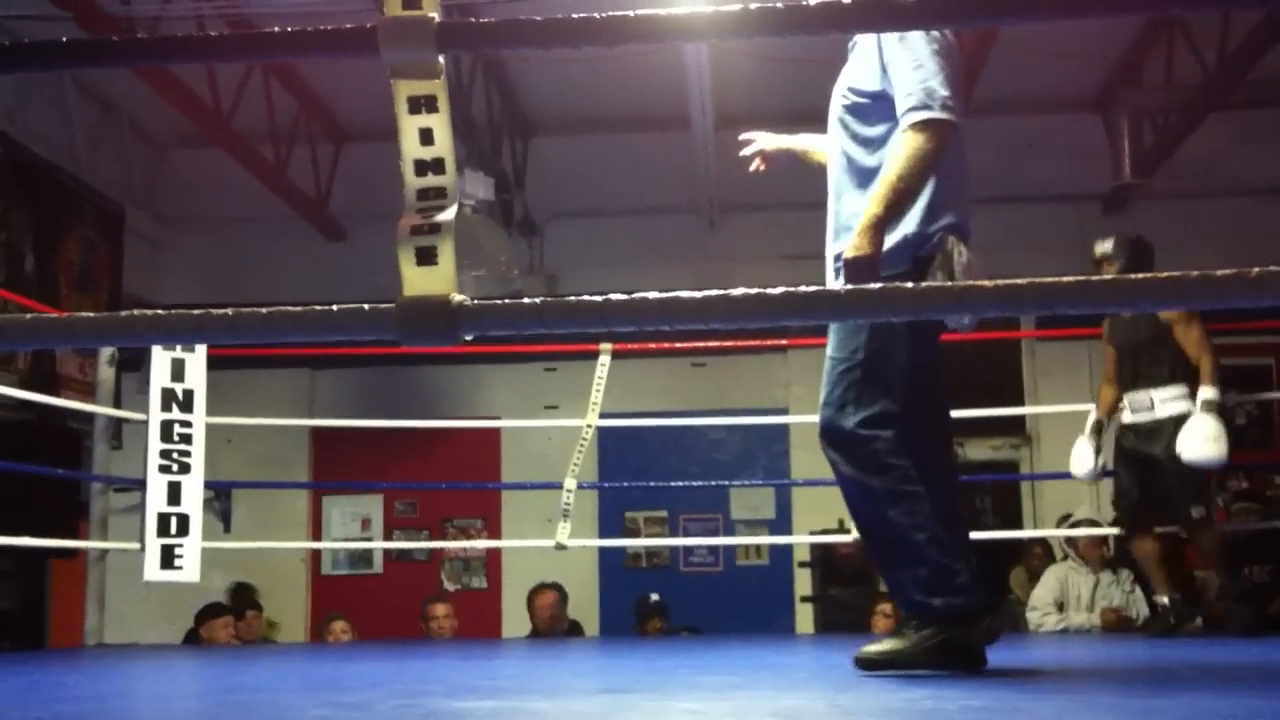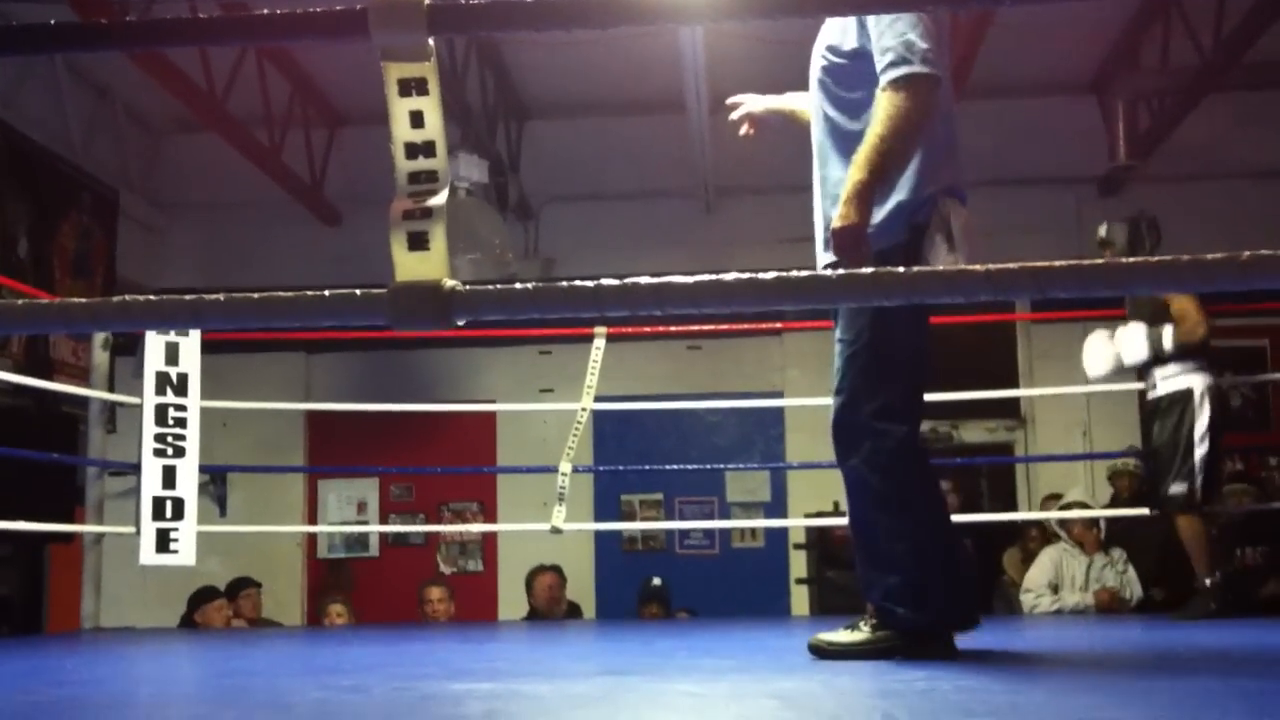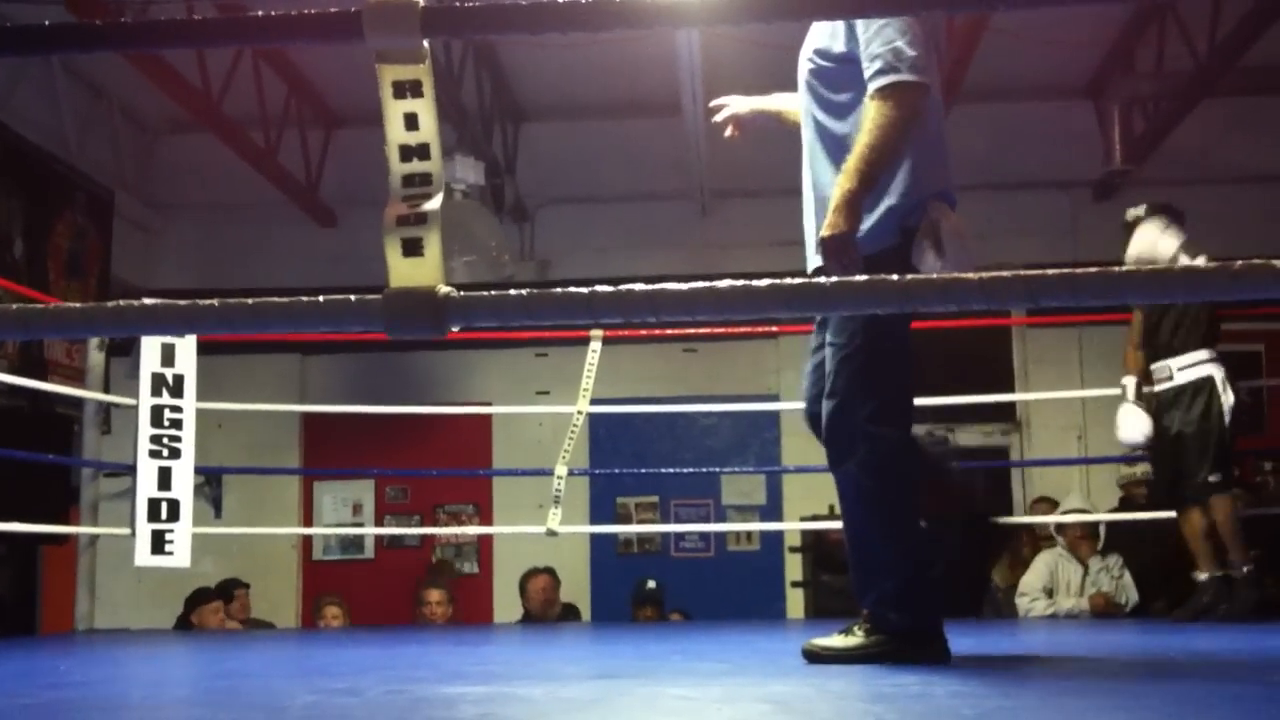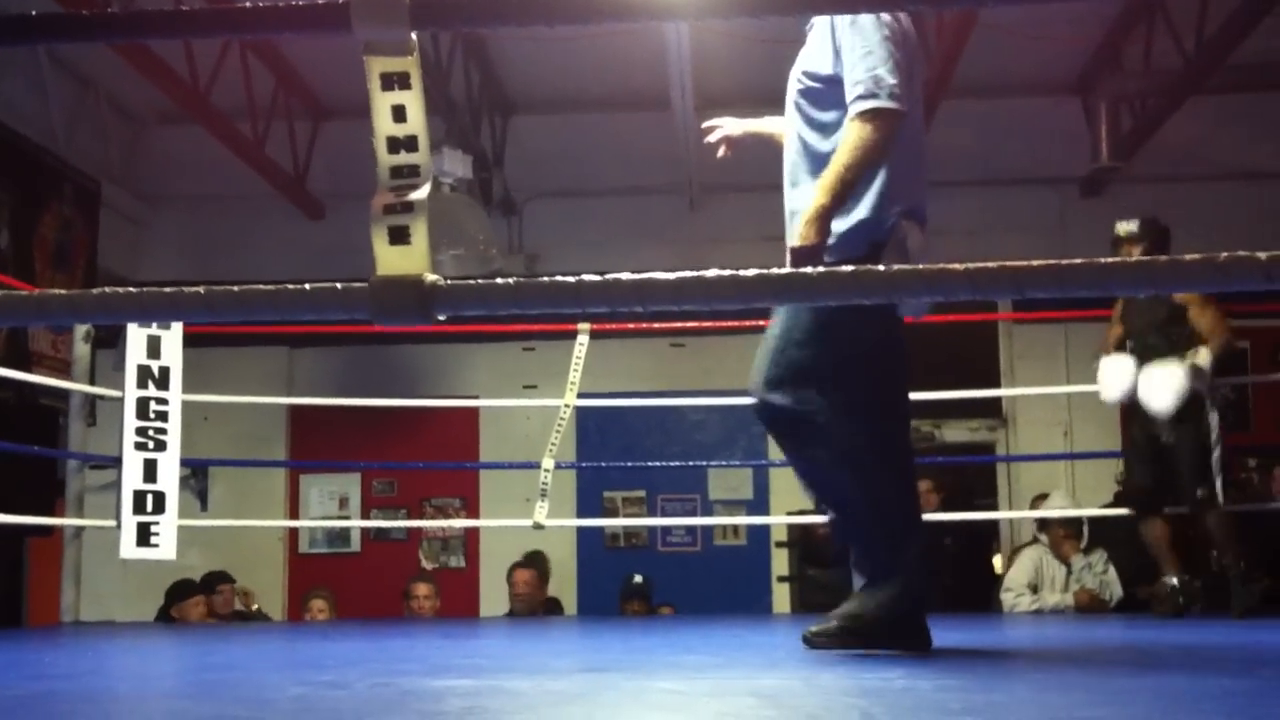
dt=0.5s
person 1, frame 1
left shoulder: (902, 30)
right shoulder: (872, 46)
left elbow: (930, 125)
left wrist: (871, 224)
right wrist: (790, 144)
left hip: (893, 263)
right hip: (888, 273)
left knee: (852, 426)
right knee: (913, 444)
left ankle: (944, 606)
right ankle: (949, 621)
person 1, frame 2
left shoulder: (881, 11)
right shoulder: (850, 20)
left elbow: (913, 84)
left wrist: (855, 194)
right wrist: (780, 103)
left hip: (884, 235)
right hip: (873, 243)
left knee: (866, 423)
right knee: (876, 423)
left ankle: (908, 613)
right ankle: (943, 595)
person 1, frame 3
left shoulder: (878, 19)
right shoulder: (841, 26)
left elbow: (900, 90)
left wrist: (844, 206)
right wrist: (753, 104)
left hip: (874, 237)
right hip: (857, 244)
left knee: (859, 424)
right knee: (839, 416)
left ankle: (898, 621)
person 1, frame 4
left shoulder: (857, 14)
right shoulder: (834, 26)
left elbow: (879, 114)
left wrist: (817, 212)
right wrist: (754, 126)
left hip: (851, 247)
right hip: (860, 258)
left knee: (784, 397)
right knee: (866, 428)
left ankle: (888, 572)
right ankle: (891, 606)
person 2, frame 1
left shoulder: (1167, 306)
right shoulder: (1112, 322)
left elbow: (1203, 357)
left wrist: (1207, 406)
right wrist: (1095, 425)
left hip: (1173, 420)
right hip: (1133, 427)
left knee: (1193, 514)
right knee: (1135, 522)
left ankle: (1221, 599)
right ankle: (1170, 605)
person 2, frame 2
right shoulder: (1134, 294)
left elbow: (1199, 327)
left wrist: (1154, 339)
right wrist: (1112, 349)
left hip: (1185, 393)
right hip: (1157, 399)
left knee: (1183, 494)
right knee: (1170, 495)
left ankle: (1208, 588)
right ankle: (1204, 581)
person 2, frame 3
left shoulder: (1188, 272)
right elbow: (1136, 344)
left wrist: (1180, 254)
right wrist: (1131, 395)
left hip: (1199, 385)
right hip: (1163, 394)
left knee: (1211, 484)
right knee: (1179, 494)
left ankle: (1241, 576)
right ankle: (1210, 583)
person 2, frame 4
left shoulder: (1181, 289)
right shoulder: (1125, 302)
left elbow: (1219, 333)
right elbow: (1112, 345)
left wrist: (1188, 367)
right wrist: (1110, 365)
left hip: (1183, 404)
right hip: (1145, 407)
left knee: (1202, 497)
right knee: (1142, 500)
left ankle: (1237, 579)
right ankle: (1176, 585)
